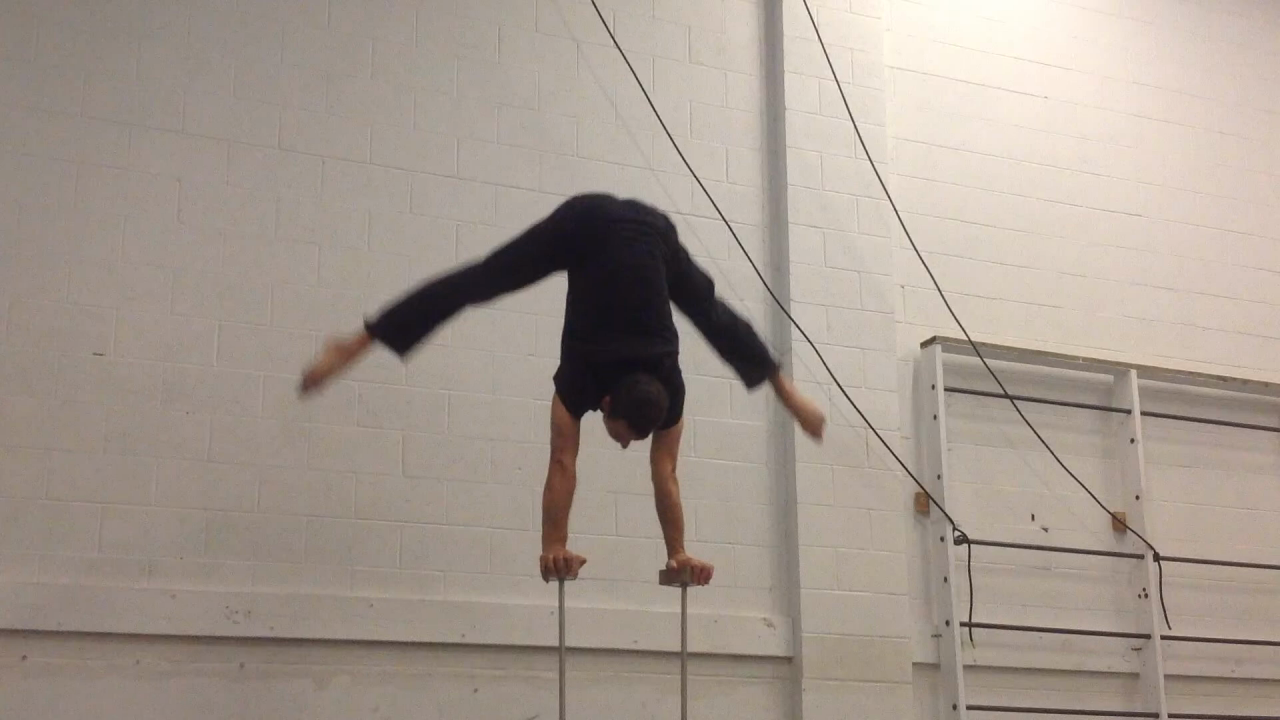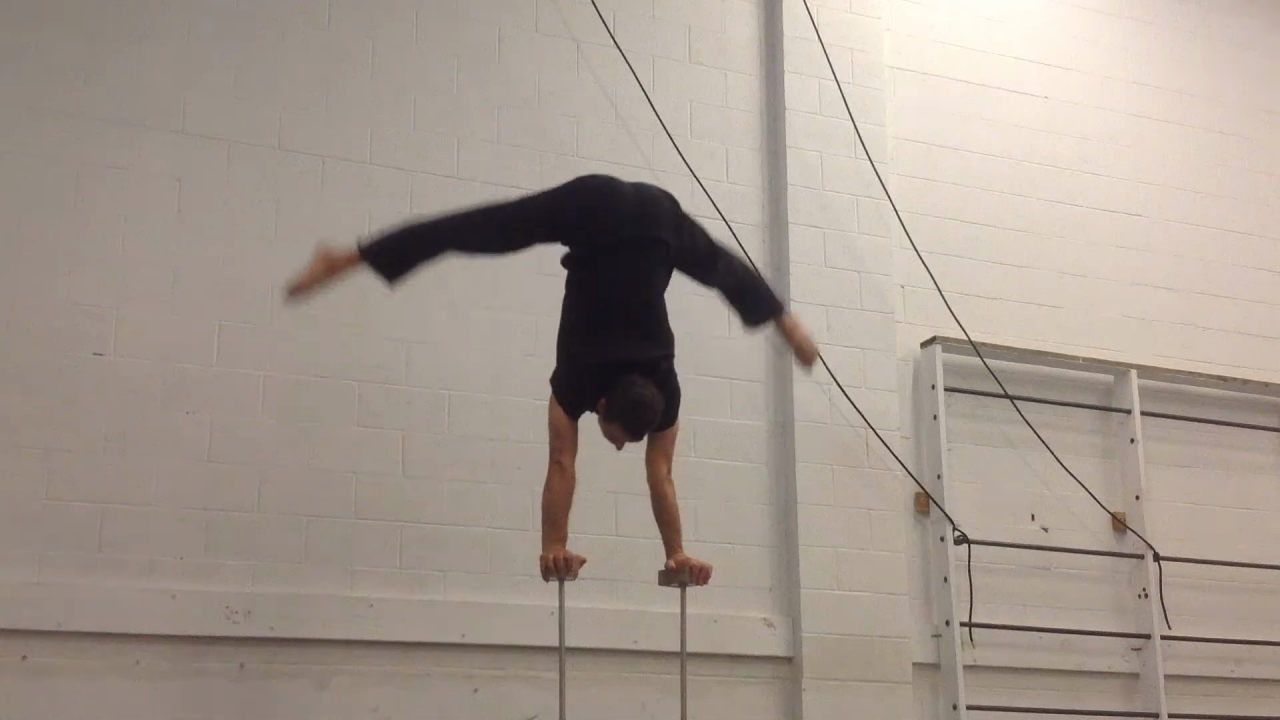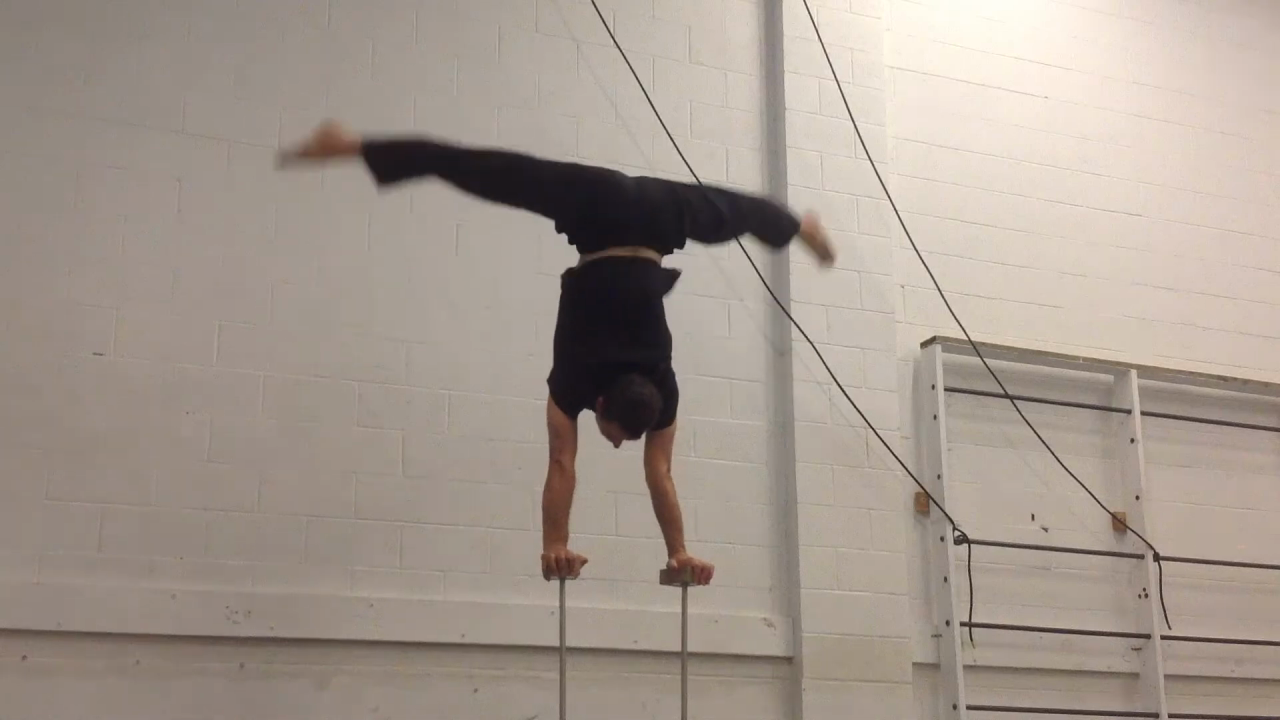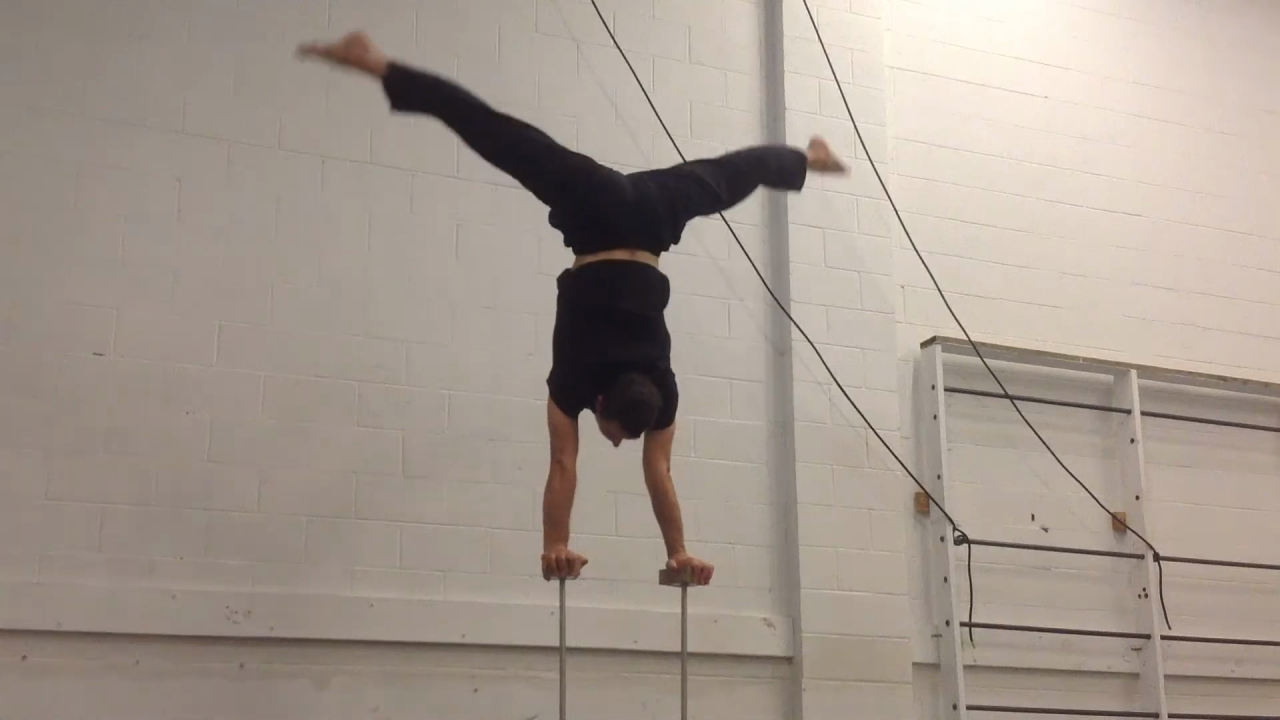
dt=0.2s
person 1, frame 1
left shoulder: (669, 392)
right shoulder: (578, 383)
left elbow: (665, 475)
right elbow: (562, 466)
left wrist: (679, 553)
right wrist: (554, 545)
left hip: (651, 231)
right hip: (587, 224)
left knee: (713, 312)
right knee: (473, 283)
left ankle: (783, 386)
right ankle: (355, 343)
person 1, frame 2
left shoulder: (664, 388)
right shoulder: (575, 382)
left elbow: (660, 475)
right elbow: (562, 466)
left wrist: (677, 553)
right wrist: (553, 545)
left hip: (657, 220)
right hip: (593, 208)
left knee: (724, 270)
right knee: (460, 234)
left ankle: (785, 320)
right ankle: (346, 258)
person 1, frame 3
left shoulder: (662, 396)
right shoulder: (572, 386)
left elbow: (660, 477)
right elbow: (563, 469)
left wrist: (679, 554)
right wrist: (556, 545)
left hip: (657, 211)
right hip: (604, 205)
left knee: (727, 216)
right knee: (480, 171)
left ankle: (799, 225)
right ankle: (353, 144)
person 1, frame 4
left shoulder: (660, 391)
right shoulder: (573, 384)
left elbow: (658, 474)
right elbow: (563, 467)
left wrist: (679, 553)
right wrist: (556, 546)
left hip: (649, 215)
right hip: (601, 213)
left knee: (725, 180)
right knee: (500, 135)
left ankle: (806, 158)
right ankle: (379, 63)
